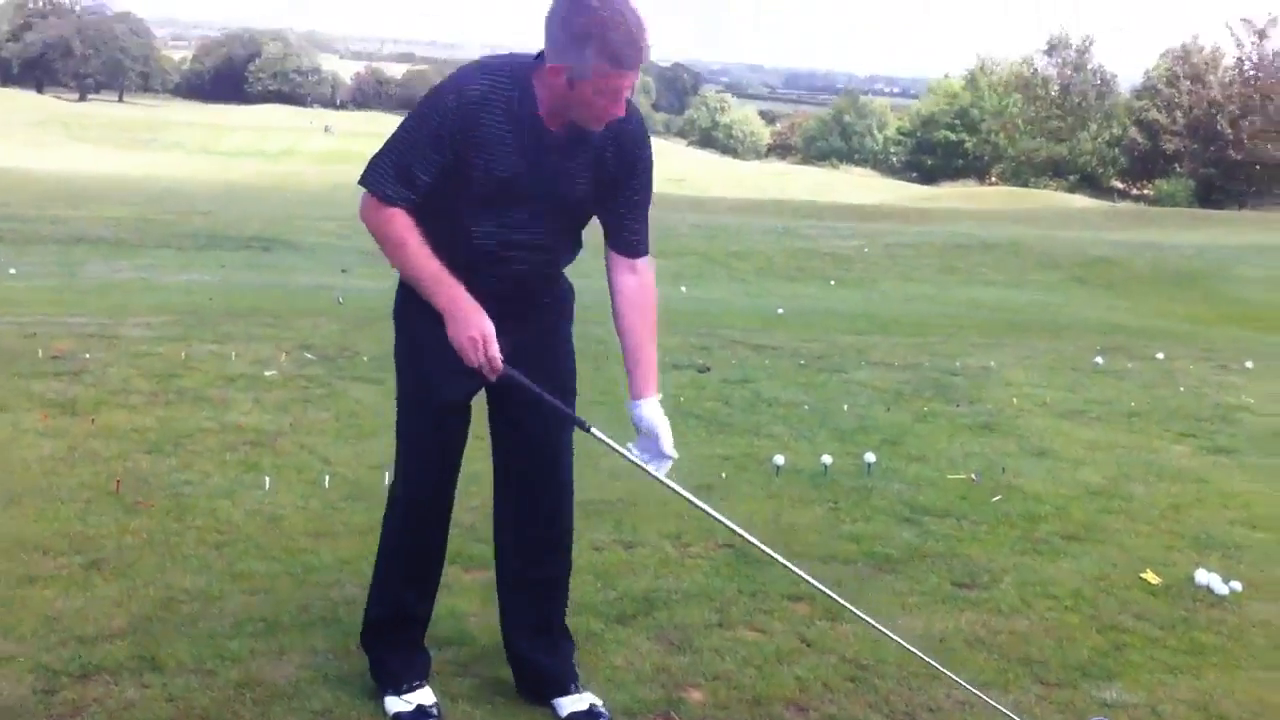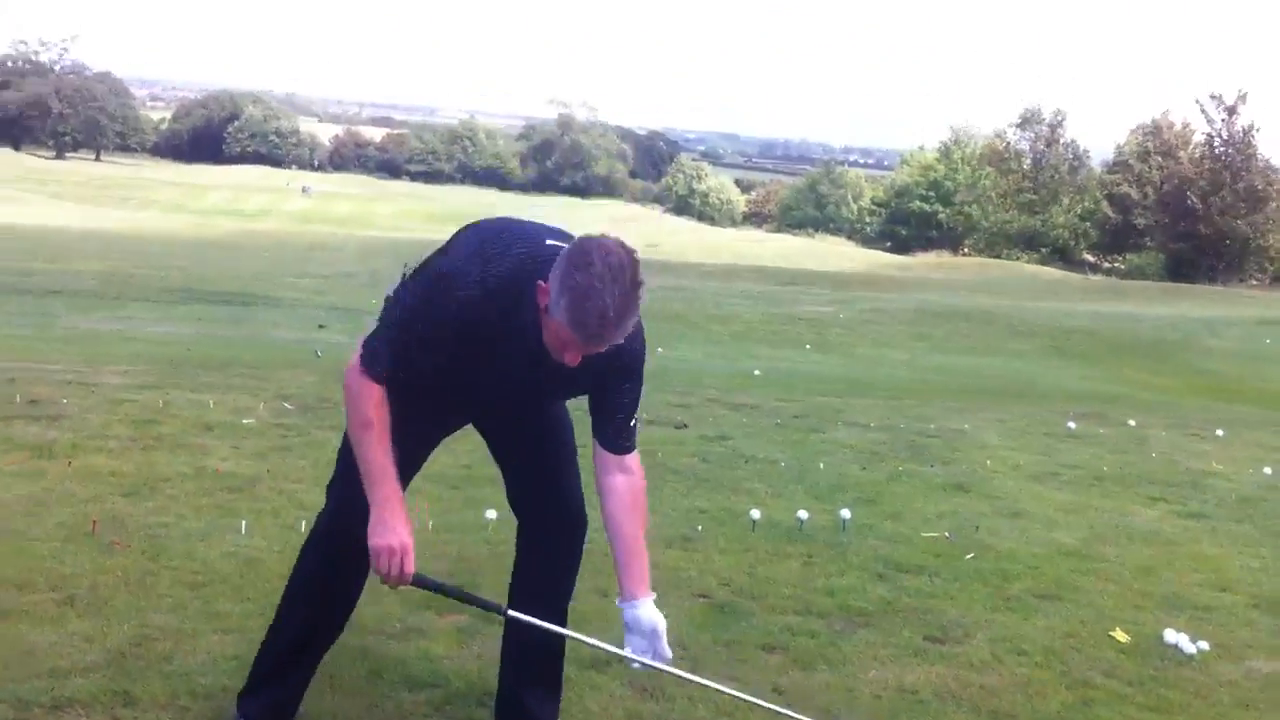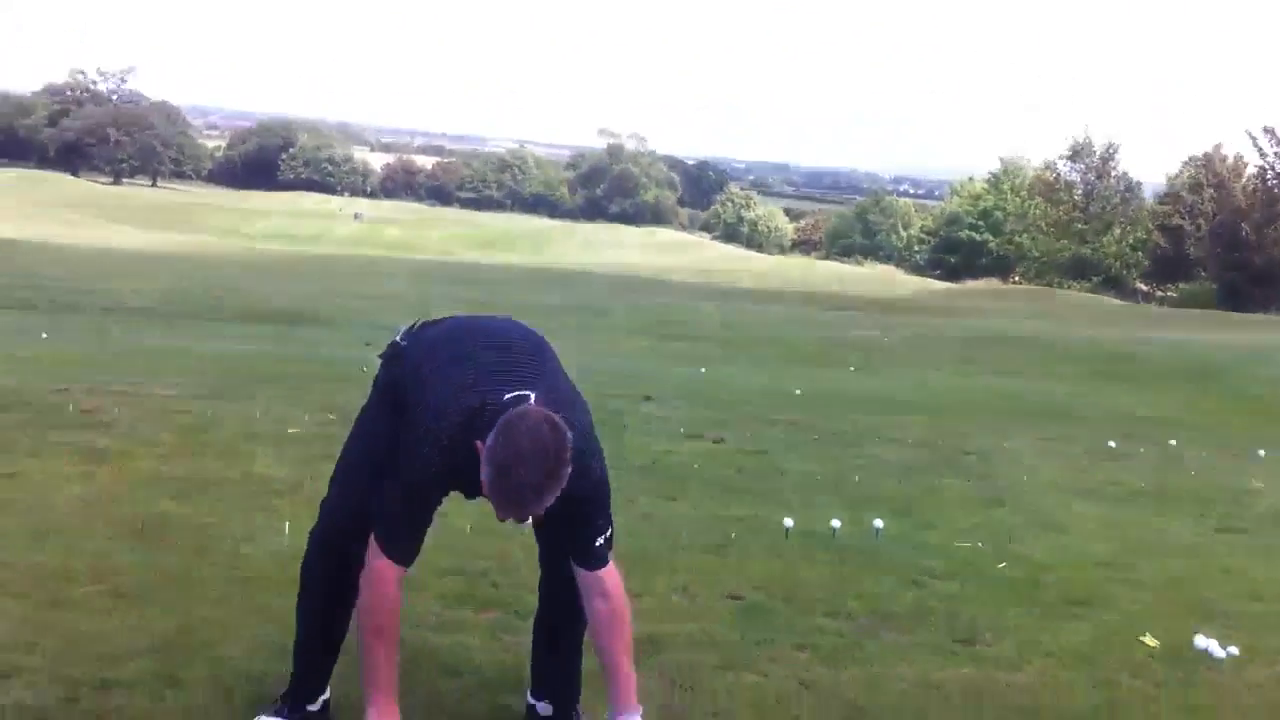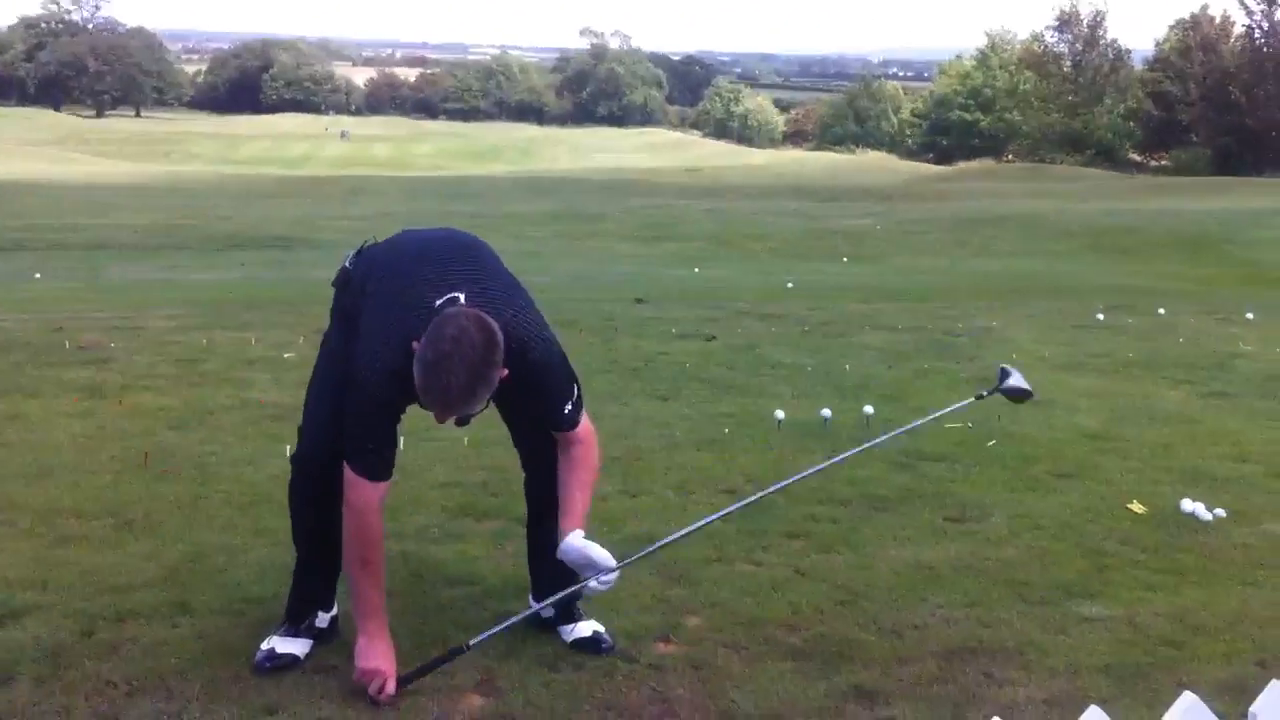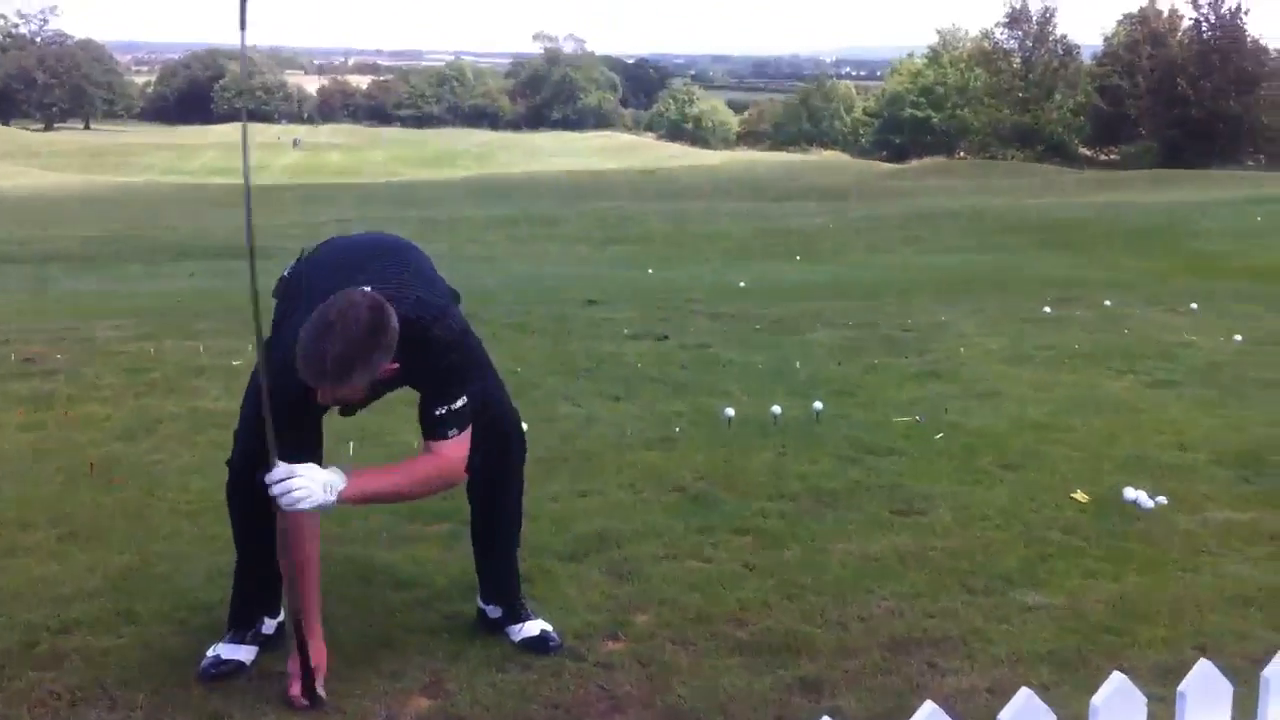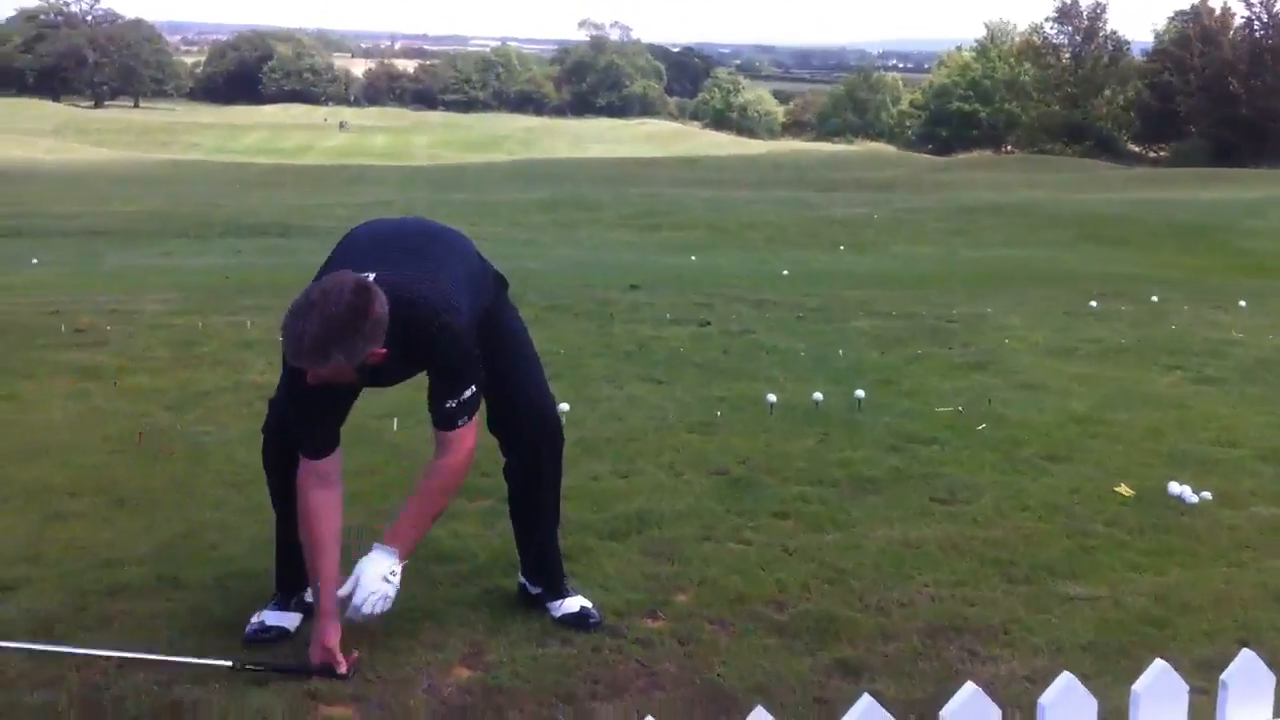
dt=0.4s
person 1, frame 1
left shoulder: (626, 135)
right shoulder: (469, 101)
left elbow: (631, 263)
right elbow: (380, 204)
left wrist: (646, 398)
right wrist: (457, 307)
left hip: (538, 309)
right hip: (442, 306)
left knee: (544, 483)
right knee: (425, 480)
right ankle: (398, 661)
person 1, frame 2
left shoulder: (618, 341)
right shoulder: (467, 281)
left elbow: (620, 467)
right elbow: (365, 378)
left wrist: (637, 599)
right wrist: (388, 507)
left hip: (521, 389)
right hip: (421, 371)
left knee: (561, 523)
right knee: (346, 524)
person 1, frame 3
left shoulder: (579, 461)
right shoulder: (436, 445)
left elbow: (600, 588)
right elbow: (381, 574)
left knee: (566, 552)
right knee: (340, 531)
person 1, frame 4
left shoulder: (531, 348)
right shoulder: (383, 365)
left elbow: (576, 436)
right elbow: (363, 502)
left wrist: (573, 532)
right wrist: (373, 634)
left hip: (477, 293)
left knee: (548, 446)
right knee: (318, 457)
left ankle: (555, 603)
right ankle: (311, 612)
person 1, frame 5
left shoulder: (433, 332)
right shoulder: (297, 361)
left elbow: (451, 462)
right elbow: (295, 497)
left wrist: (338, 486)
right wrist: (310, 636)
left hip: (416, 312)
right hip: (313, 308)
left knee: (501, 440)
right knee: (253, 464)
left ankle: (501, 604)
right ankle: (256, 620)
person 1, frame 6
left shoulder: (443, 325)
right shoulder: (312, 341)
left elbow: (456, 451)
right elbow: (318, 479)
left wrist: (388, 554)
right wrist: (327, 612)
left hip: (466, 290)
left knee: (536, 427)
right knee: (284, 437)
left ankle: (543, 580)
right ankle: (296, 588)
